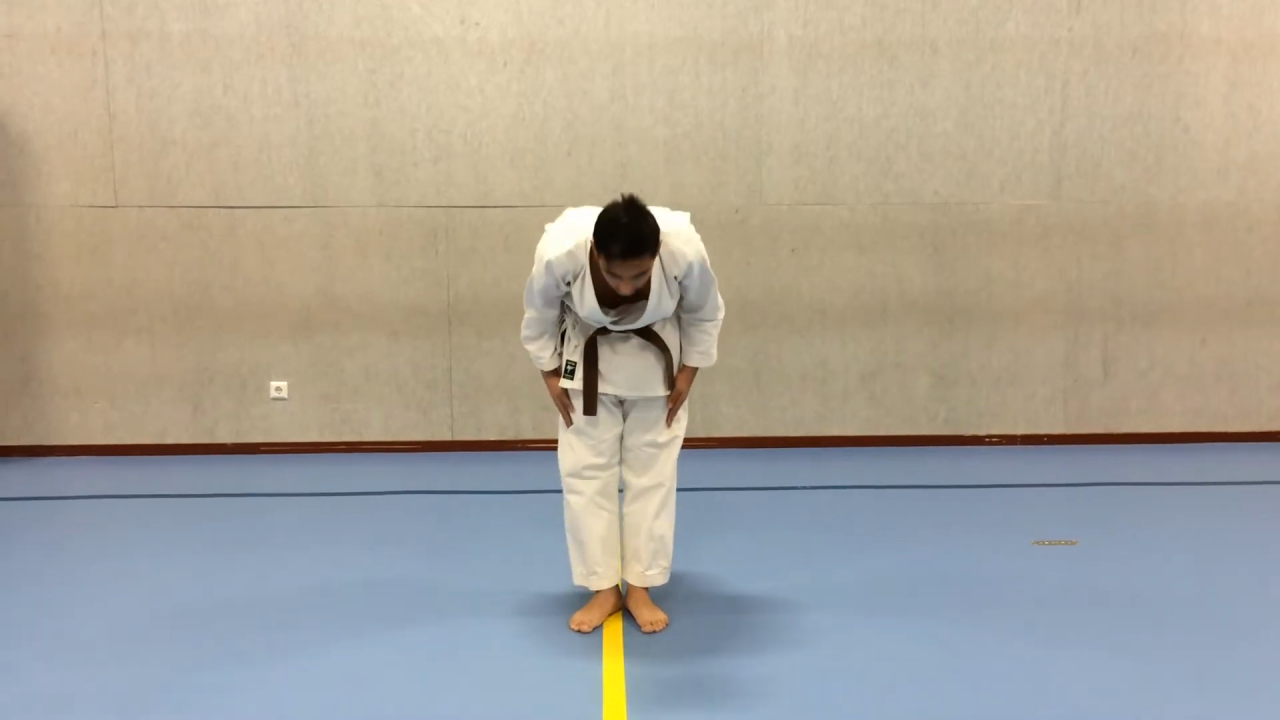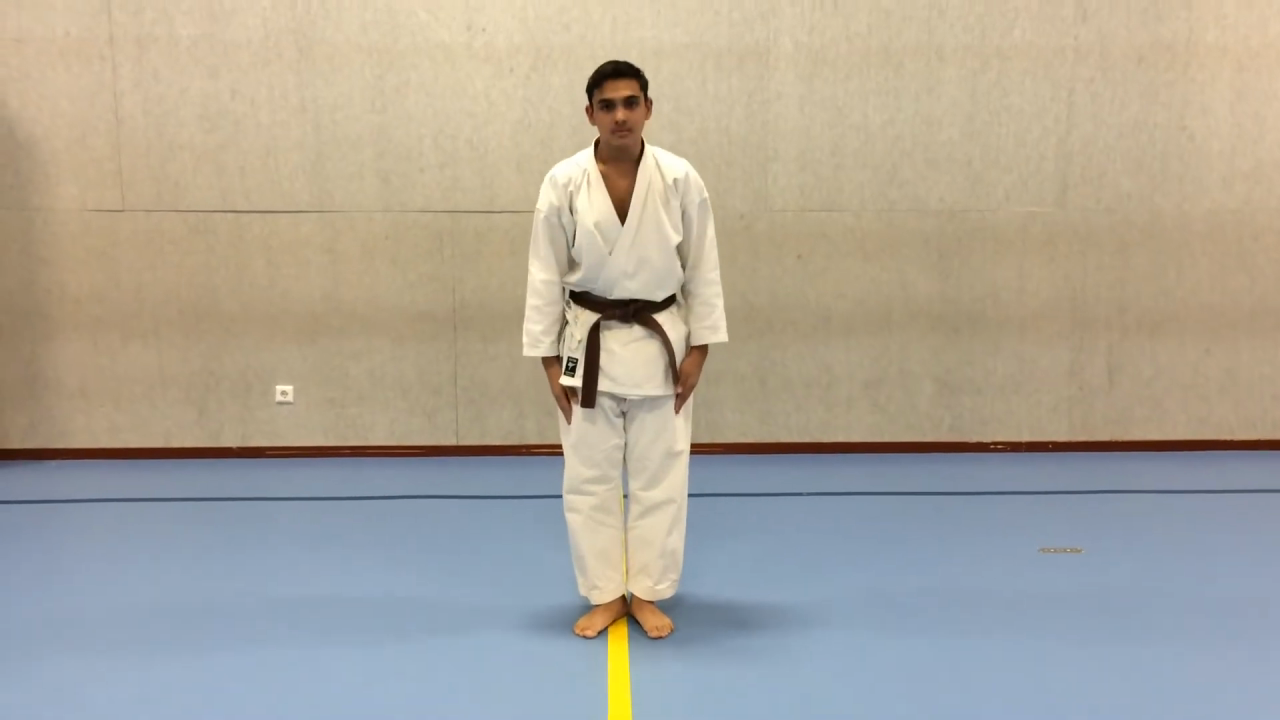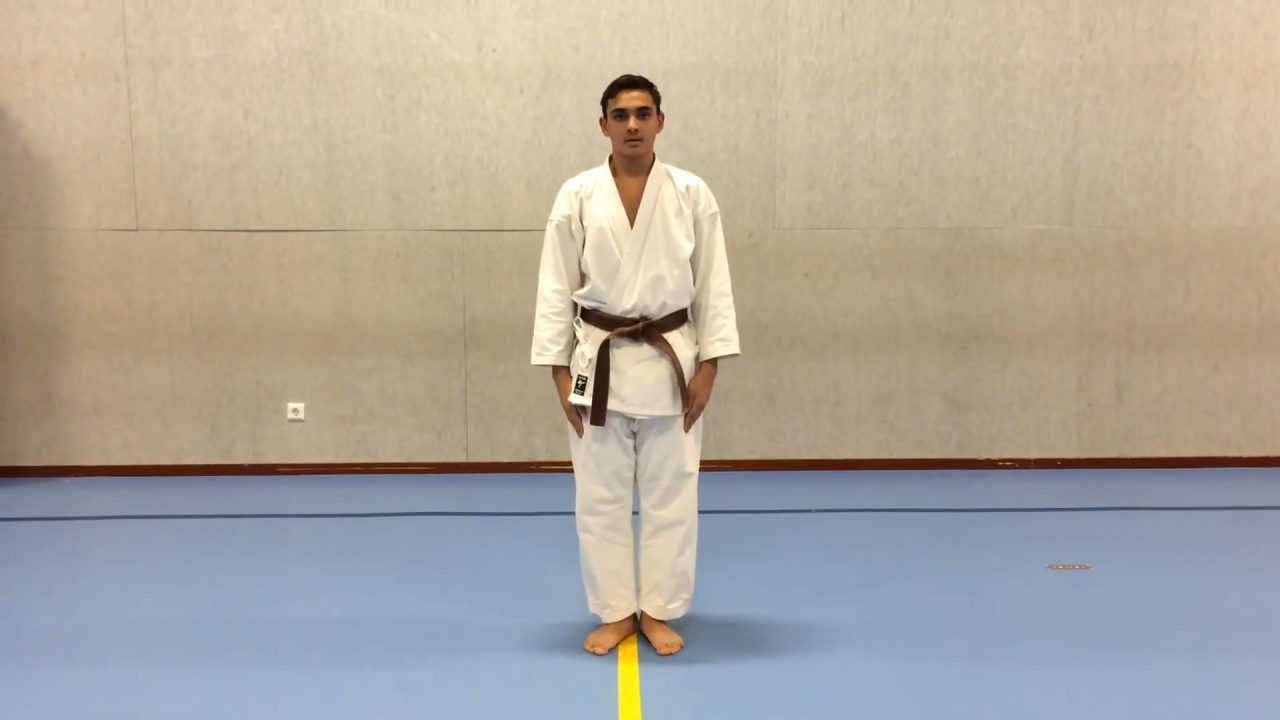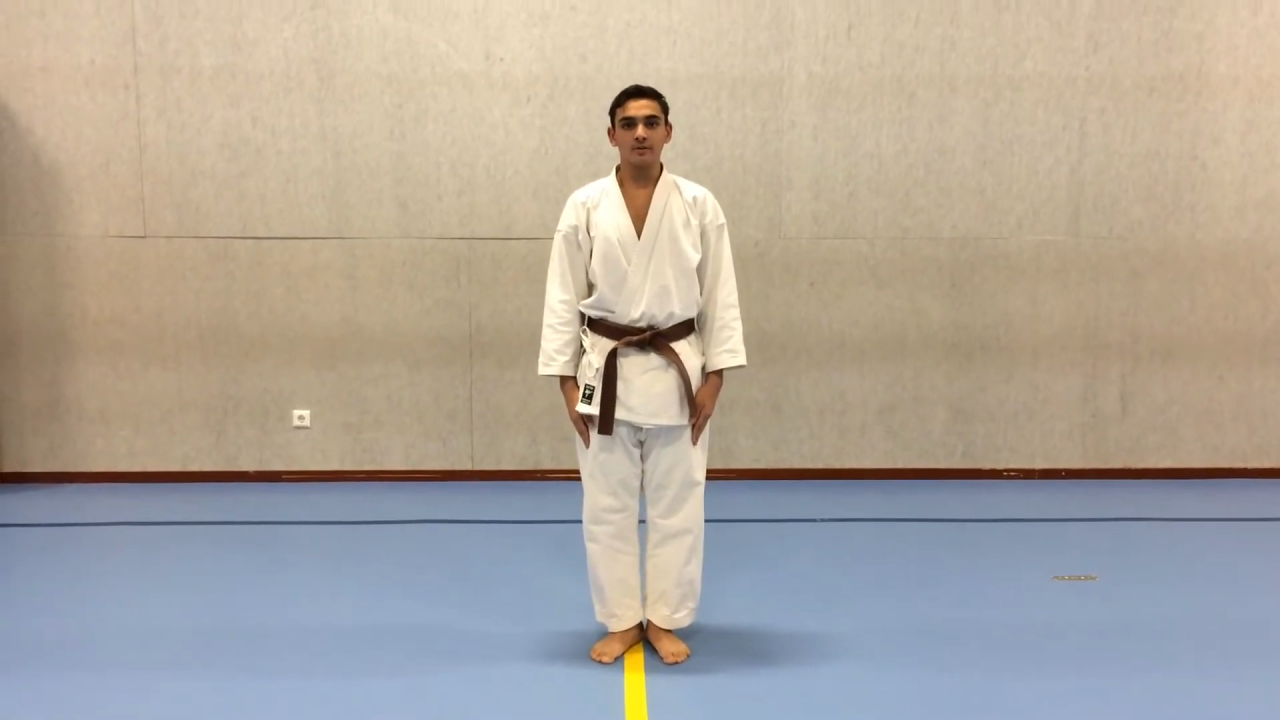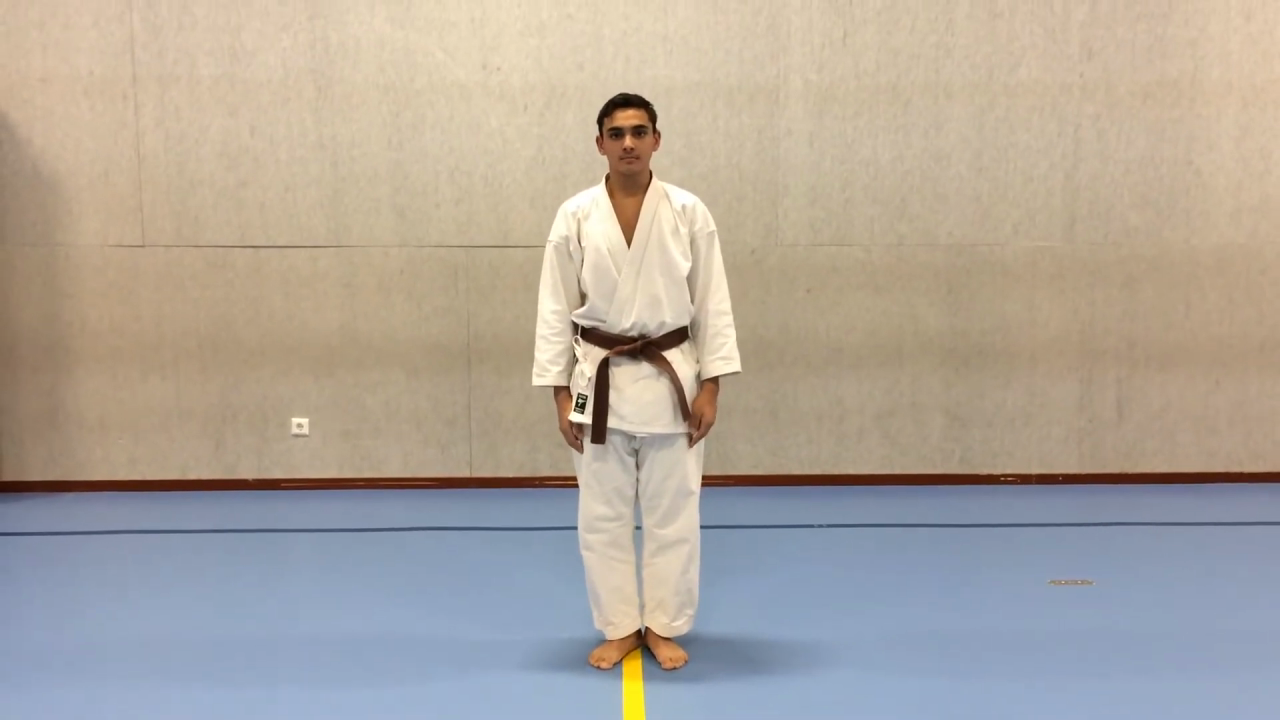
dt=1s
person 1, frame 1
left shoulder: (686, 250)
right shoulder: (559, 252)
left elbow: (705, 312)
right elbow: (539, 315)
left wrist: (688, 370)
right wrist: (551, 373)
left hip: (655, 351)
right hip: (587, 353)
left knee: (652, 469)
right knee: (586, 469)
left ankle: (639, 586)
right ankle: (603, 587)
person 1, frame 2
left shoulder: (680, 179)
right shoulder: (563, 181)
left elbow: (702, 270)
right elbow: (545, 274)
left wrist: (698, 350)
right wrist: (549, 359)
left hip: (660, 342)
right hip: (589, 342)
left knee: (660, 477)
right knee: (589, 478)
left ankle: (647, 593)
right ankle: (605, 594)
person 1, frame 3
left shoulder: (691, 193)
right shoulder: (577, 195)
left elbow: (712, 284)
right elbow: (557, 287)
left wrist: (708, 366)
right wrist: (560, 370)
left hip: (670, 359)
right hip: (599, 360)
left knee: (671, 495)
right knee: (601, 496)
left ankle: (659, 611)
right ankle: (615, 612)
person 1, frame 4
left shoulder: (698, 204)
right shoulder: (584, 205)
left elbow: (719, 295)
right elbow: (563, 297)
left wrist: (714, 377)
right wrist: (567, 381)
left hip: (676, 369)
right hip: (606, 369)
left knee: (677, 505)
right knee: (607, 505)
left ankle: (665, 620)
right ankle: (621, 621)
person 1, frame 5
left shoulder: (688, 212)
right shoulder: (574, 216)
left elbow: (712, 302)
right elbow: (556, 308)
left wrist: (709, 387)
right wrist: (560, 393)
left hip: (670, 378)
right hip: (598, 379)
left knee: (673, 513)
right knee: (604, 515)
left ankle: (663, 627)
right ankle: (619, 628)
